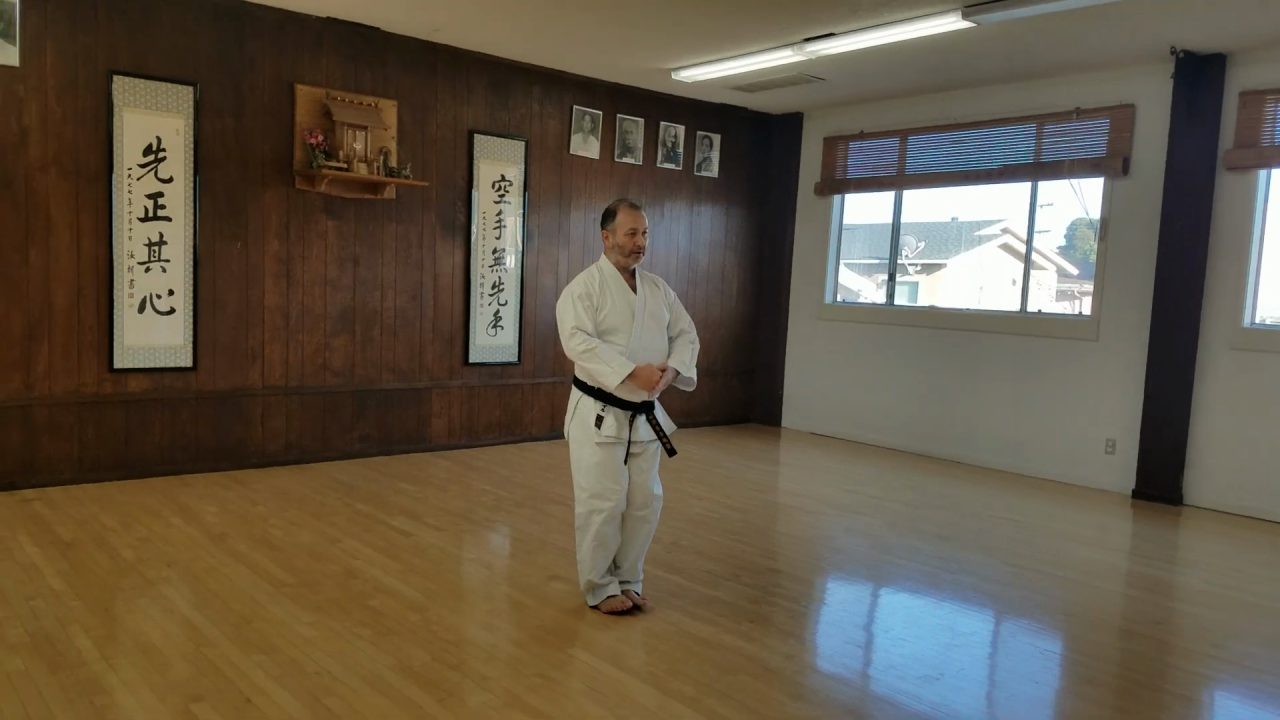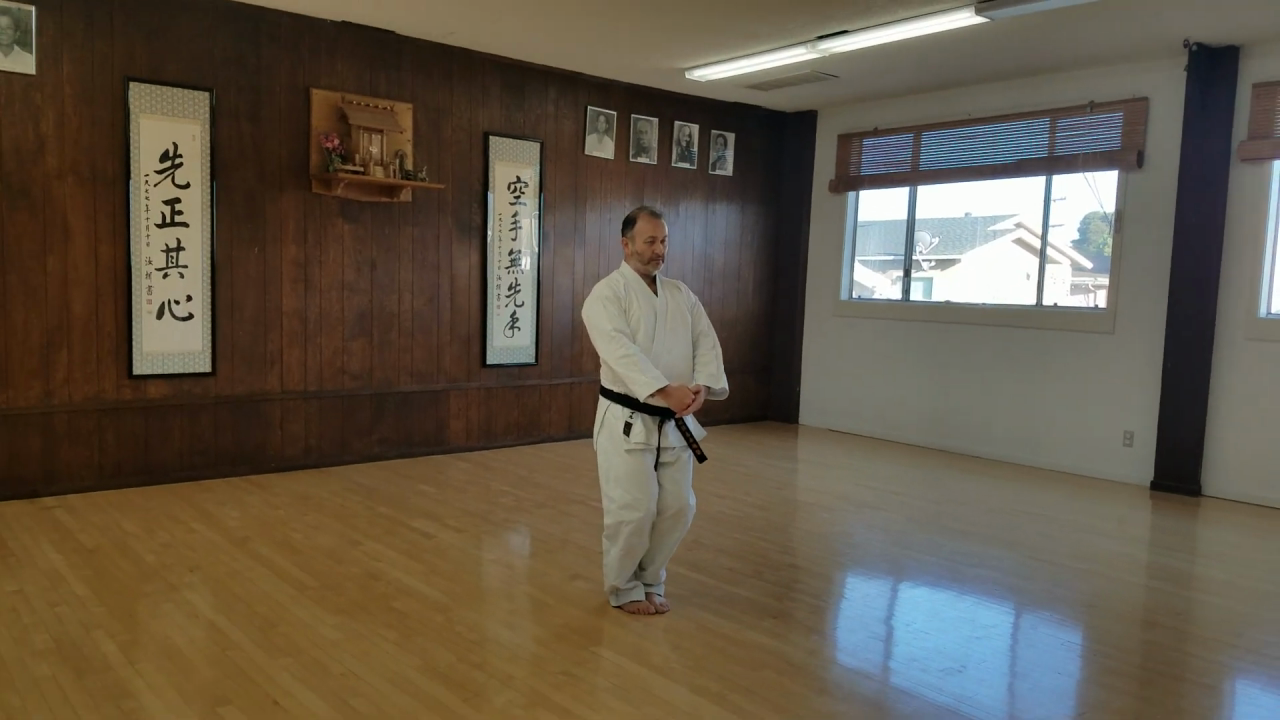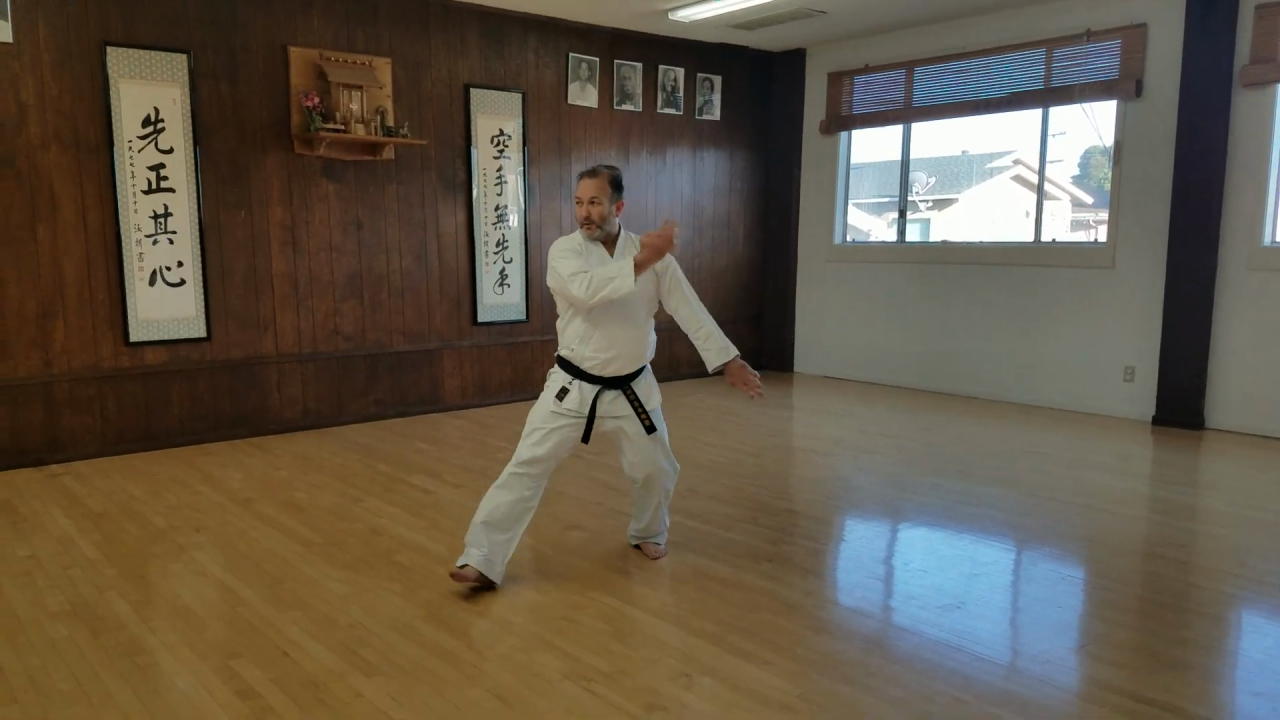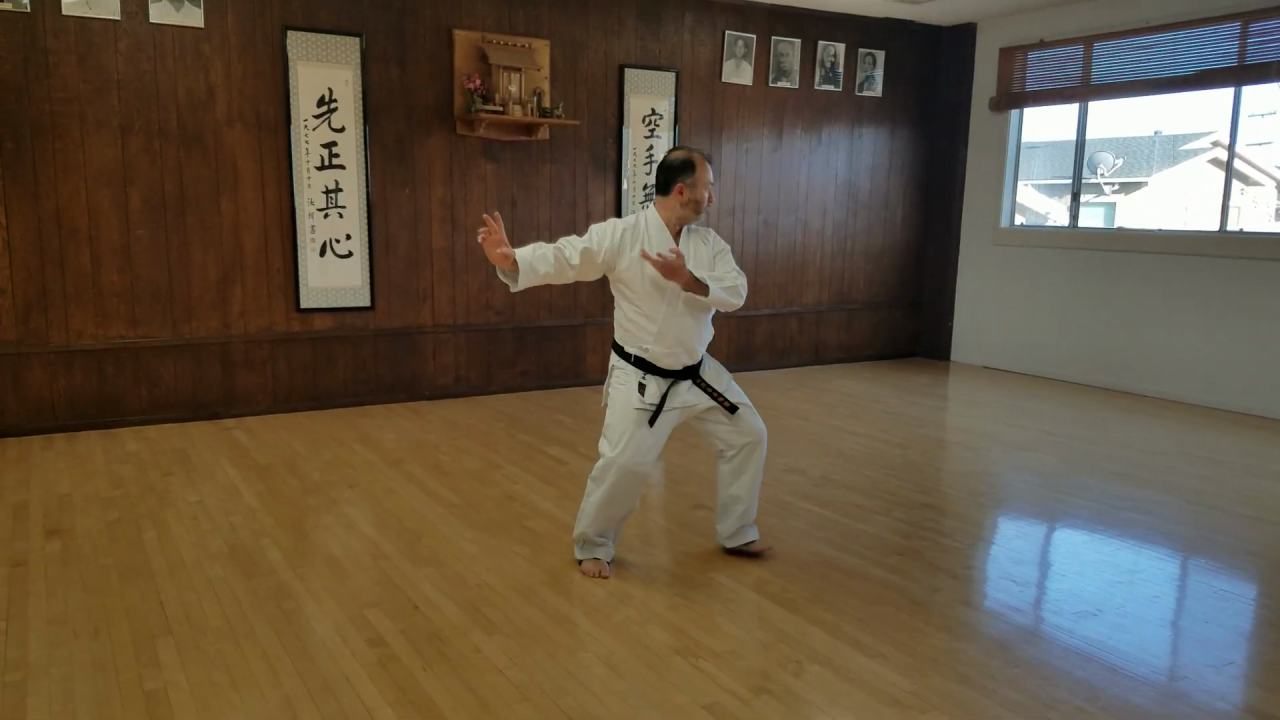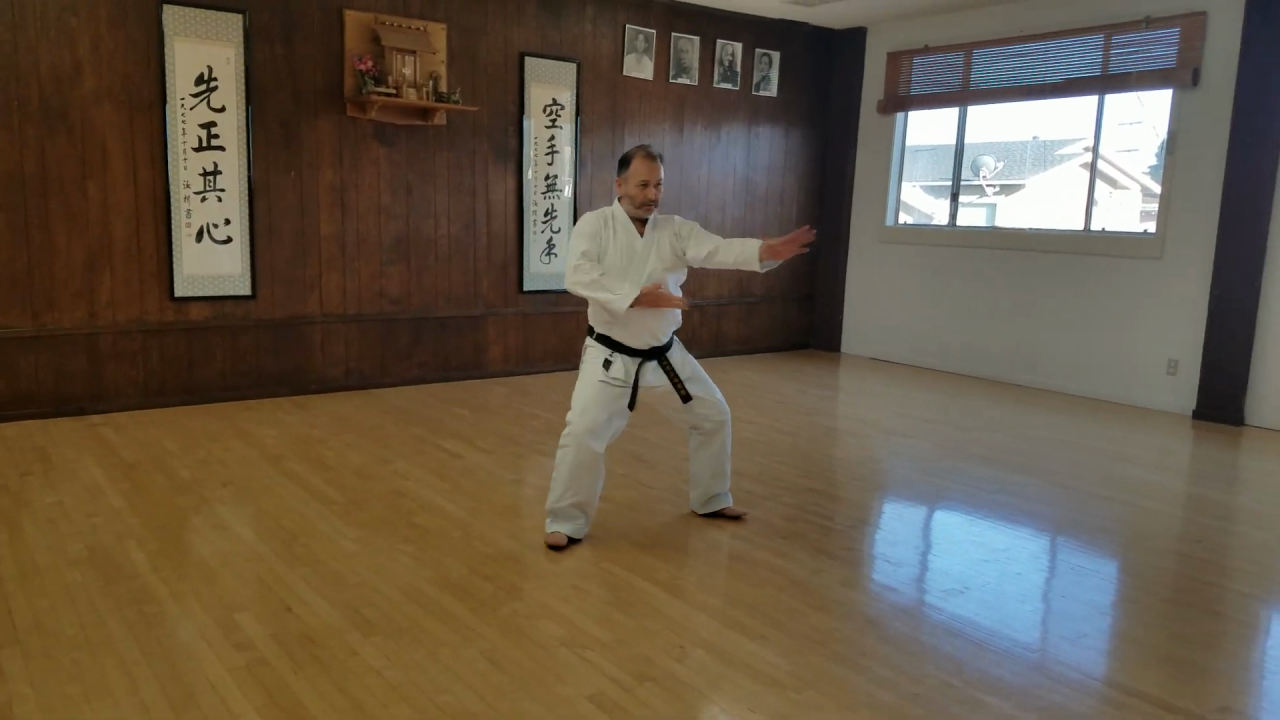
dt=1s
person 1, frame 1
left shoulder: (658, 288)
right shoulder: (585, 286)
left elbow: (686, 334)
right elbow: (578, 343)
left wrist: (671, 369)
right wrist: (633, 371)
left hip: (644, 415)
right hip: (598, 414)
left knee: (645, 503)
right knee: (602, 503)
left ankle: (627, 580)
right ankle: (599, 587)
person 1, frame 2
left shoulder: (681, 294)
right shoulder: (607, 294)
left elbow: (706, 344)
right elbow: (620, 350)
left wrist: (702, 386)
right wrist: (667, 390)
left hip: (674, 422)
right hip: (627, 421)
left knee: (676, 508)
right knee: (632, 511)
left ankle: (650, 581)
right ankle: (623, 588)
person 1, frame 3
left shoulder: (651, 252)
right shoulder: (564, 251)
left elbow: (689, 309)
right elbow: (586, 289)
left wrist: (729, 360)
right wrist: (640, 264)
left hip: (630, 388)
right hip: (572, 386)
left knee: (655, 470)
right knee: (528, 465)
left ankle: (647, 532)
right ankle: (481, 560)
person 1, frame 4
left shoulder: (708, 241)
right shoulder: (621, 234)
left elbow: (735, 292)
right elbow: (565, 258)
left wrist: (689, 281)
right wrist: (510, 259)
left hip: (697, 373)
right hip: (642, 377)
left knee: (747, 435)
right knee: (625, 464)
left ankle: (737, 533)
right ankle: (593, 547)
person 1, frame 5
left shoulder: (676, 229)
right shoulder: (594, 224)
left elbow: (719, 250)
right elbow: (578, 273)
left wrist: (768, 250)
right wrist: (636, 296)
left hip: (663, 354)
right hip: (610, 357)
left knee: (712, 416)
right knee: (583, 433)
left ankle: (710, 499)
right ankle: (565, 521)
